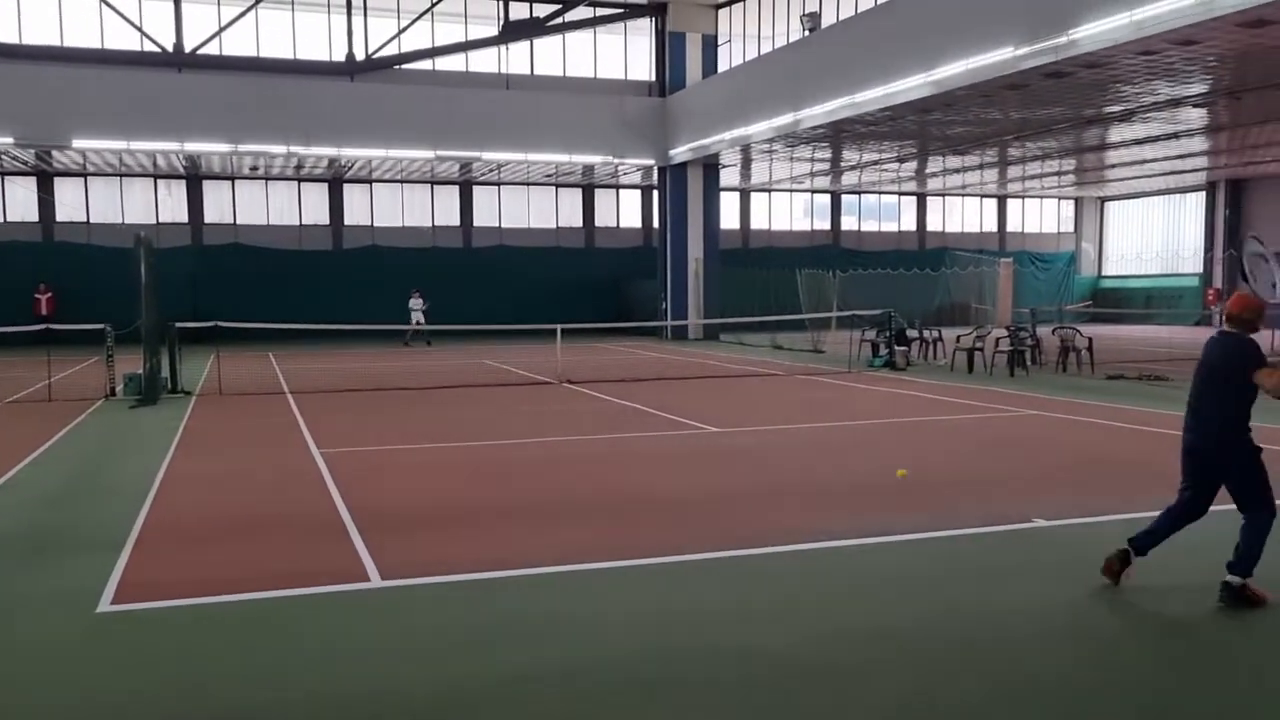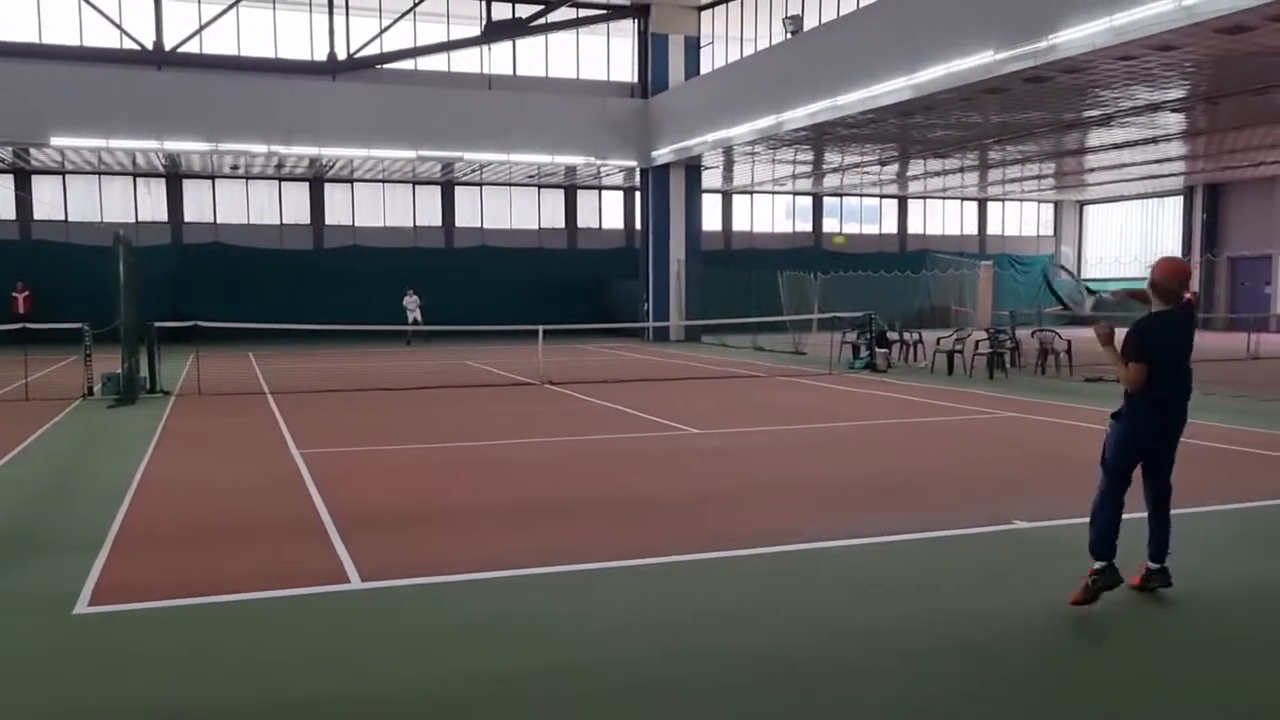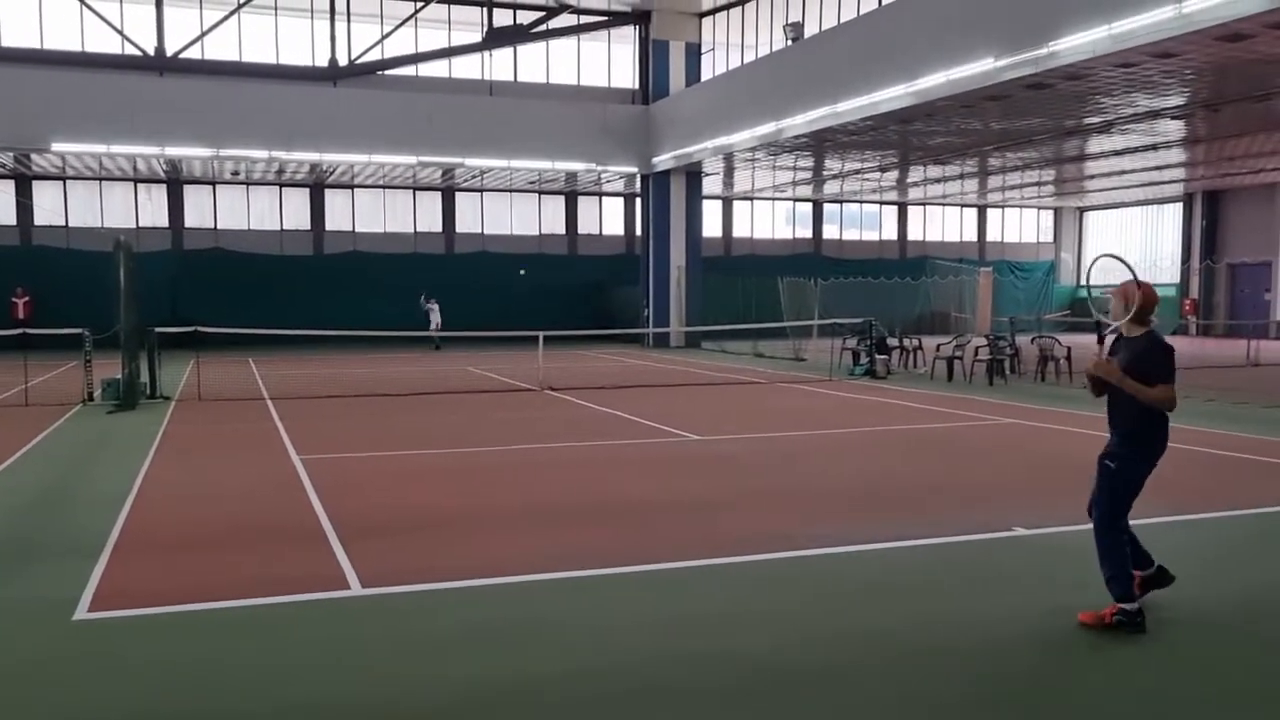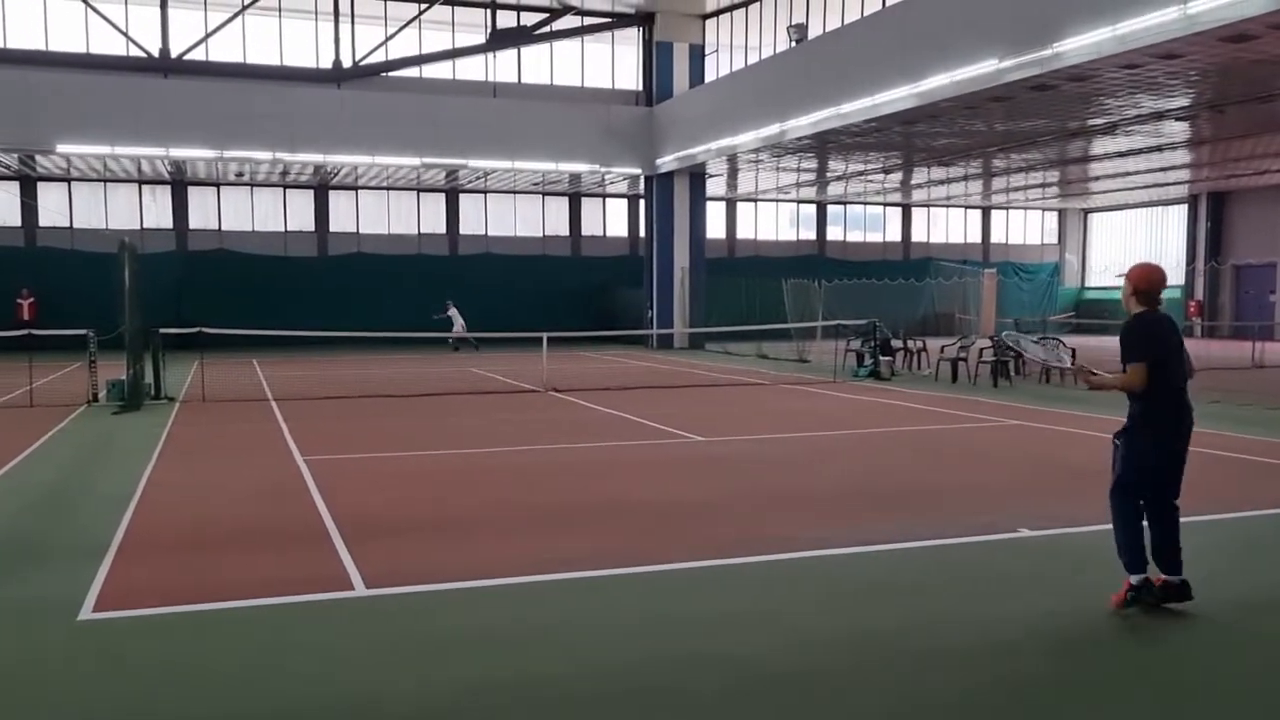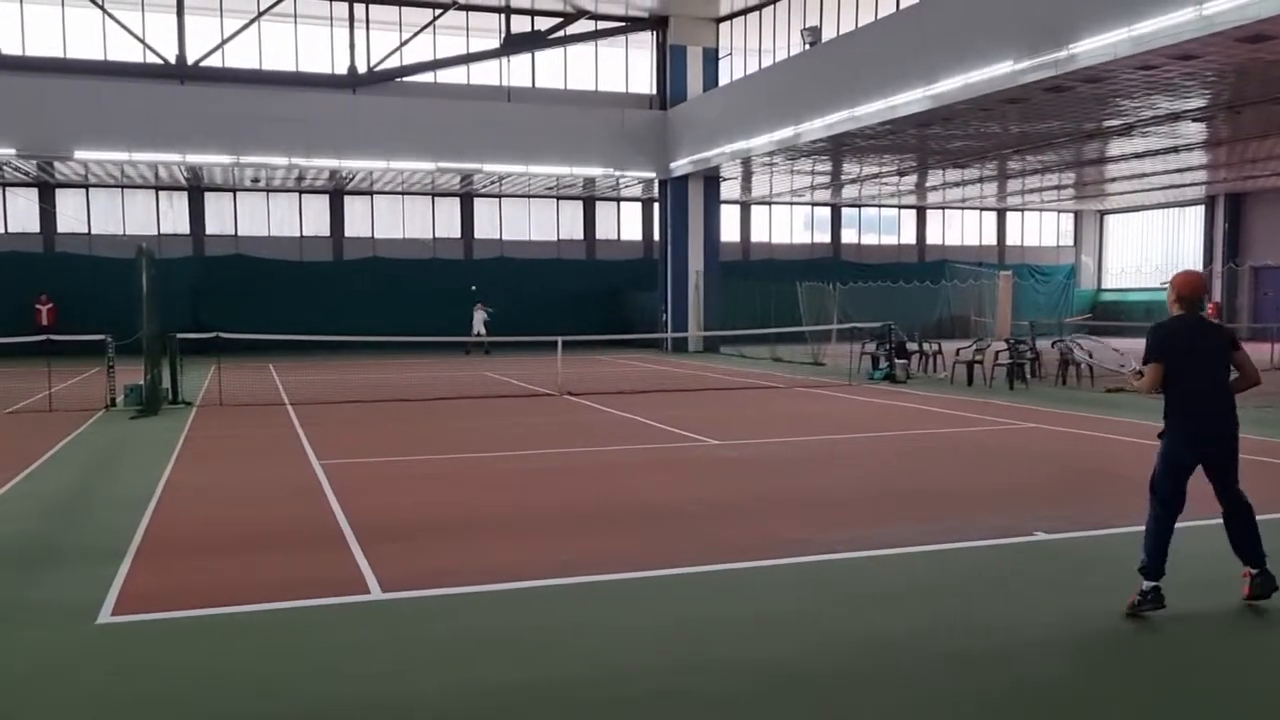
dt=0.5s
person 1, frame 1
left shoulder: (1216, 342)
right shoulder: (1245, 347)
left hip: (1195, 440)
right hip: (1230, 442)
left knee: (1188, 505)
left ankle: (1128, 552)
right ankle: (1236, 582)
person 1, frame 2
left shoulder: (1143, 328)
right shoulder: (1186, 312)
left elbow: (1132, 382)
left wrist: (1109, 347)
right wrist: (1131, 294)
left hip: (1137, 418)
right hip: (1172, 417)
left knee: (1111, 488)
right knee: (1157, 489)
left ankle: (1102, 568)
right ankle: (1156, 567)
person 1, frame 3
left shoulder: (1156, 348)
right shoulder: (1120, 342)
left elbow: (1166, 401)
right elbow: (1098, 392)
left wrist: (1116, 378)
right wrist: (1097, 376)
left hip: (1139, 445)
right hip: (1126, 441)
left knee: (1105, 518)
right knee: (1103, 511)
left ankle: (1127, 609)
right ankle: (1148, 571)
person 1, frame 4
left shoulder: (1134, 327)
right shoulder: (1167, 324)
left elbow: (1136, 382)
right elbow: (1187, 370)
left wrist: (1099, 381)
left hip: (1148, 426)
right hip: (1178, 422)
left knee: (1125, 498)
right knee: (1161, 500)
left ankle: (1138, 580)
right ankle: (1173, 579)
person 1, frame 5
left shoulder: (1162, 332)
right shoulder: (1221, 332)
left elbow: (1154, 384)
right elbow: (1250, 377)
left wrist: (1138, 381)
left hip: (1183, 430)
right hip: (1223, 428)
left knee: (1163, 504)
right knee: (1231, 497)
left ankle: (1150, 587)
